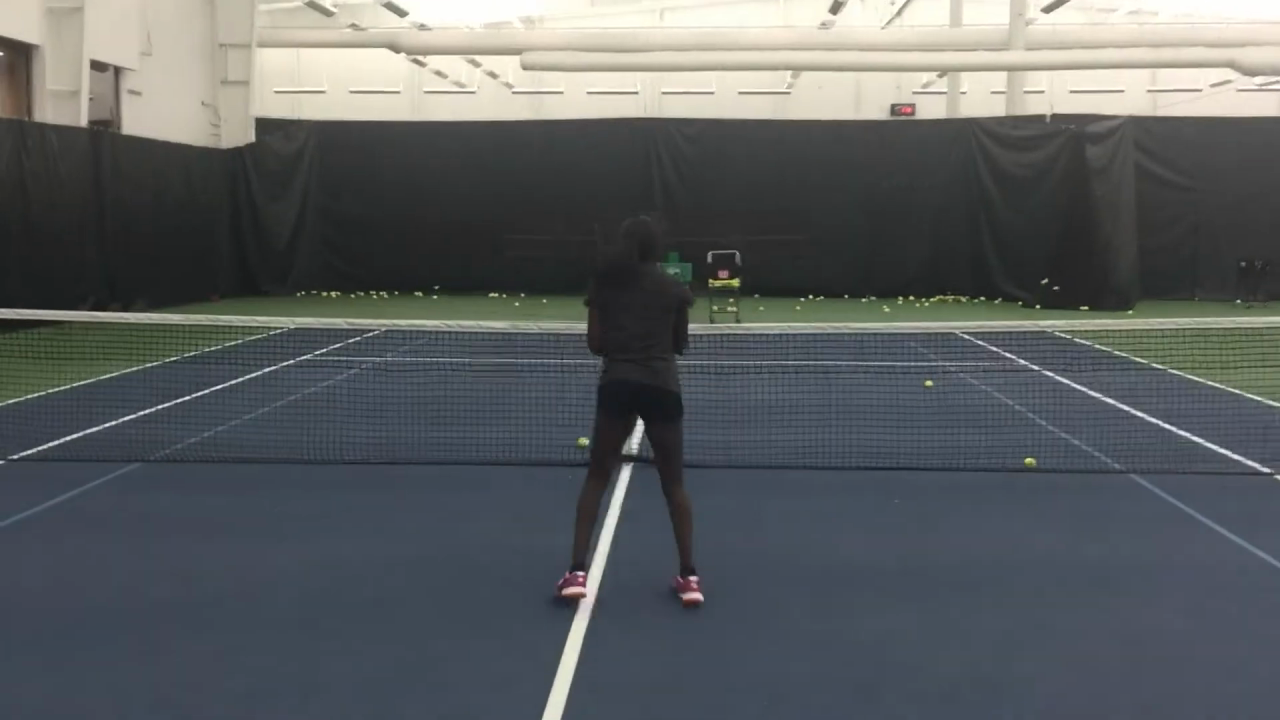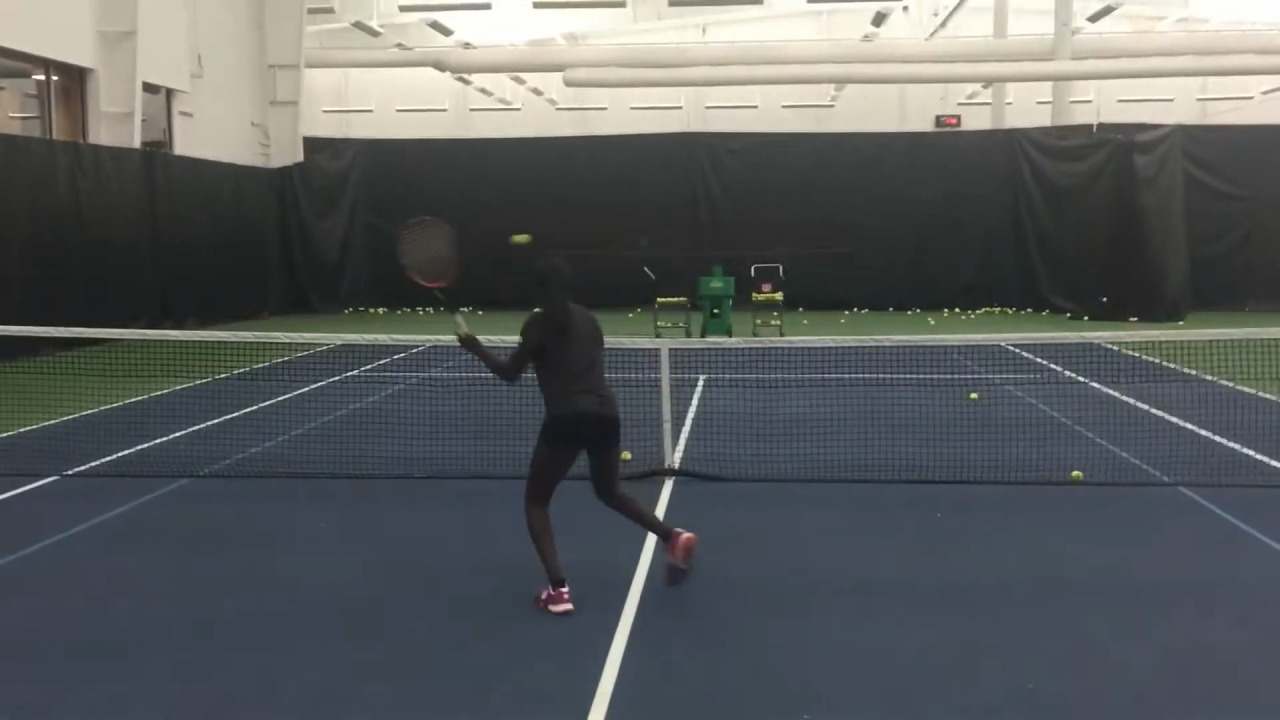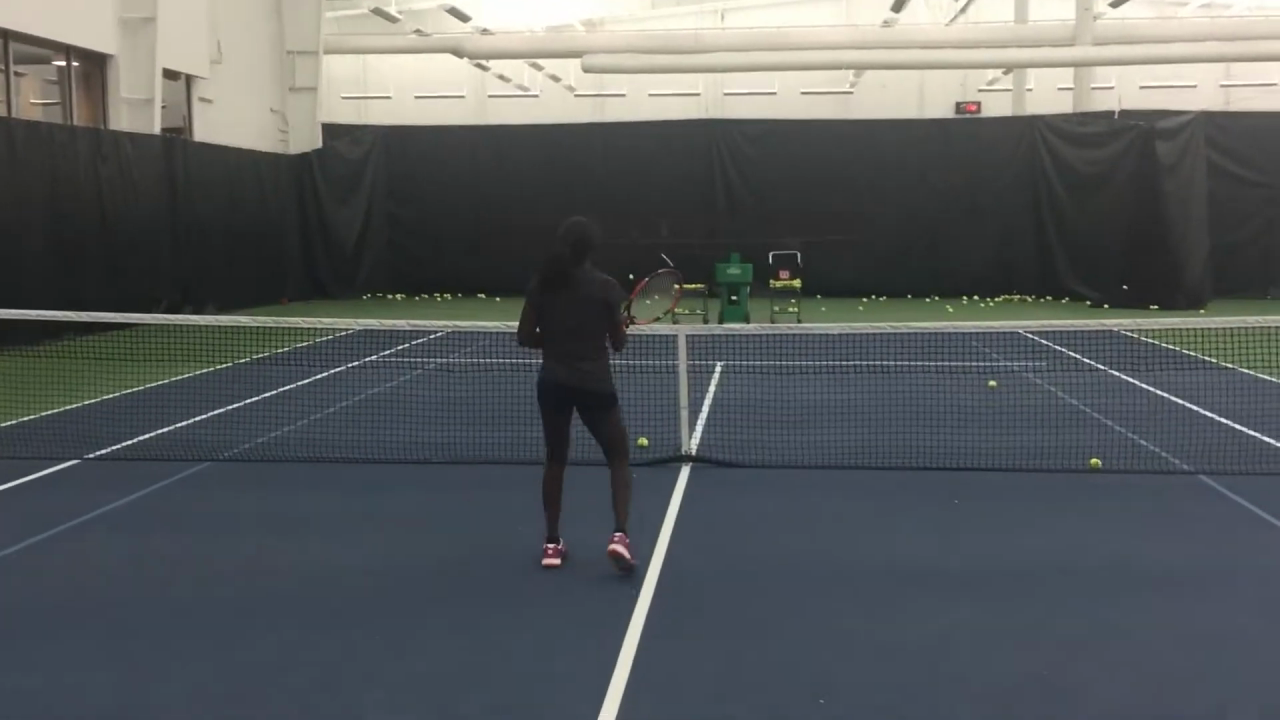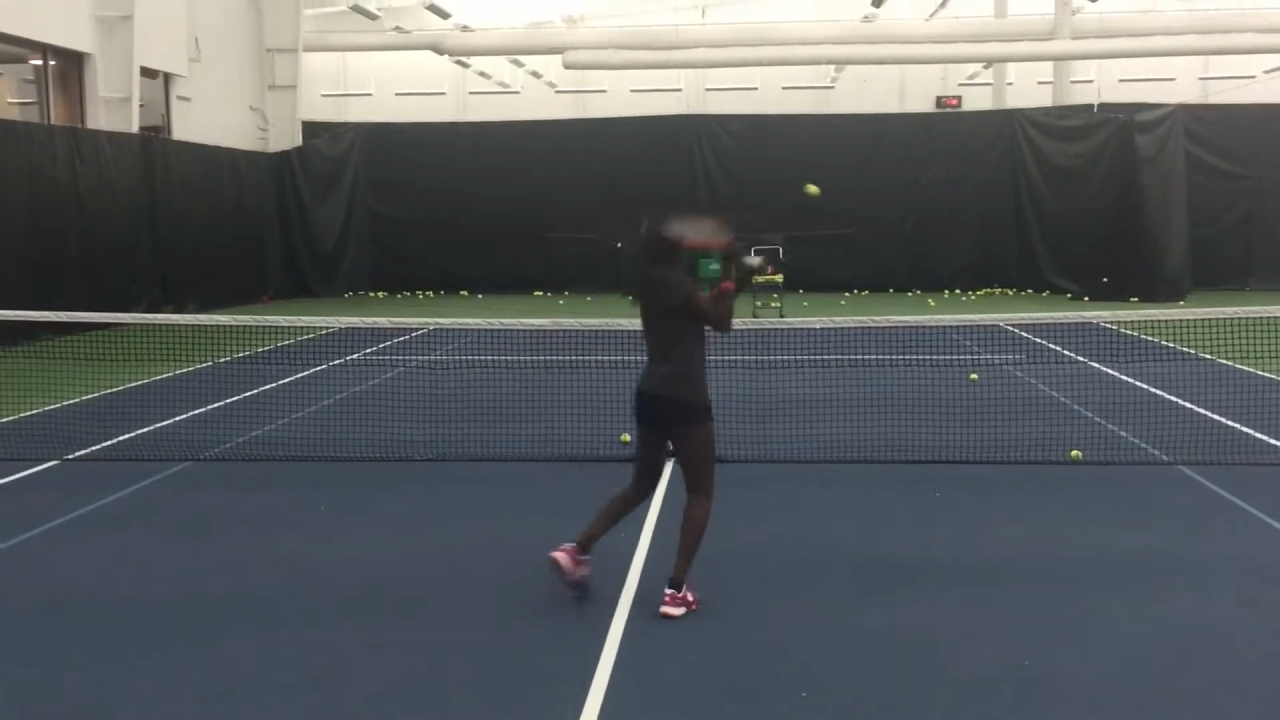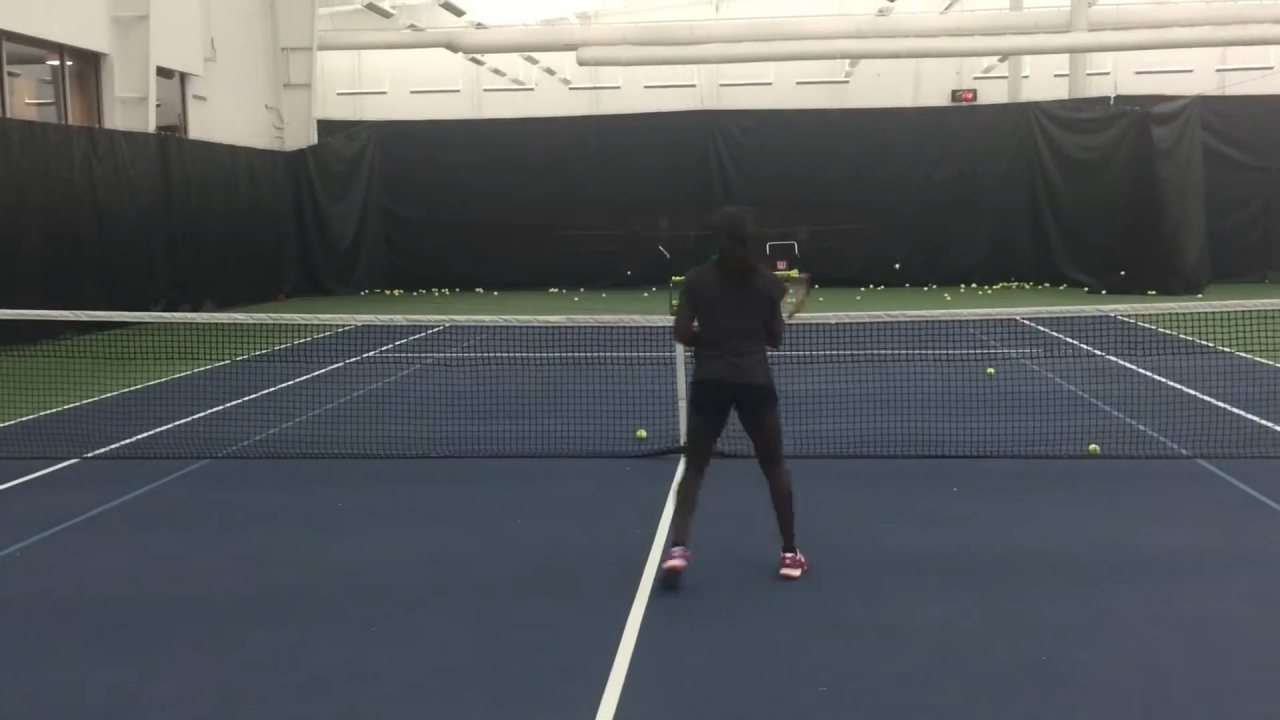
dt=1s
person 1, frame 1
left shoulder: (605, 283)
right shoulder: (675, 289)
left elbow: (595, 342)
right elbow: (680, 345)
left hip: (618, 385)
right hip: (662, 388)
left knee: (597, 479)
right knee: (673, 484)
left ankle: (576, 571)
right ankle: (689, 577)
person 1, frame 2
left shoulder: (538, 324)
right shoulder: (588, 319)
left elbow: (510, 374)
left wrist: (476, 349)
left hip: (566, 420)
right hip: (605, 414)
left knee: (535, 503)
right knee: (609, 493)
left ankle: (558, 590)
right ankle: (673, 536)
person 1, frame 3
left shoulder: (542, 283)
right shoulder: (607, 287)
left elbow: (525, 337)
right elbow: (617, 344)
right wrist: (621, 325)
left hip: (553, 382)
right hip: (595, 385)
left knee: (556, 460)
right knee: (619, 460)
left ankle: (553, 544)
right ankle: (620, 536)
person 1, frame 4
left shoulder: (655, 285)
right shoulder: (674, 280)
left elbow: (686, 305)
right elbow: (722, 322)
left wrist: (727, 278)
right wrist: (729, 275)
left hip: (652, 393)
right hip: (685, 397)
left knee: (641, 484)
right knee: (700, 492)
left ankle: (574, 549)
right ankle: (676, 590)
person 1, frame 5
left shoulder: (697, 279)
right shoulder: (767, 281)
left elbow: (682, 334)
right elbow: (774, 340)
left hip: (710, 381)
right hip: (754, 381)
left knee: (695, 468)
right knee: (773, 468)
left ankle: (677, 550)
right ankle: (790, 553)
